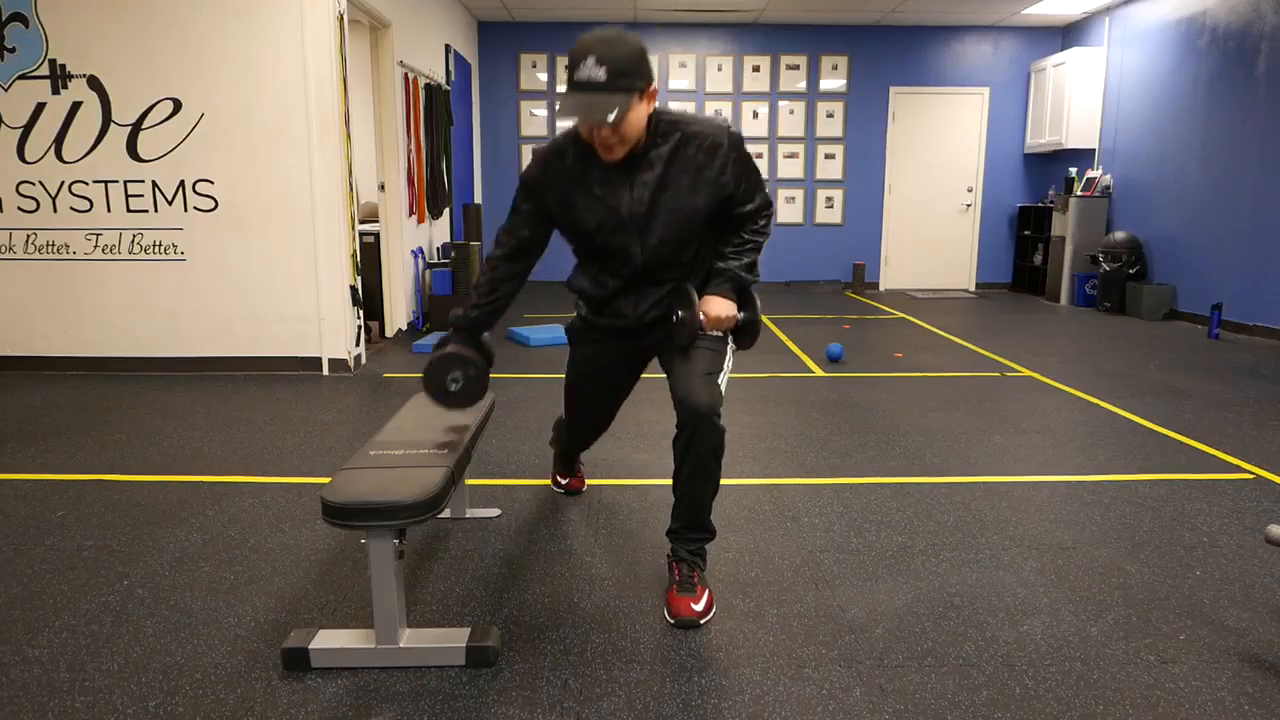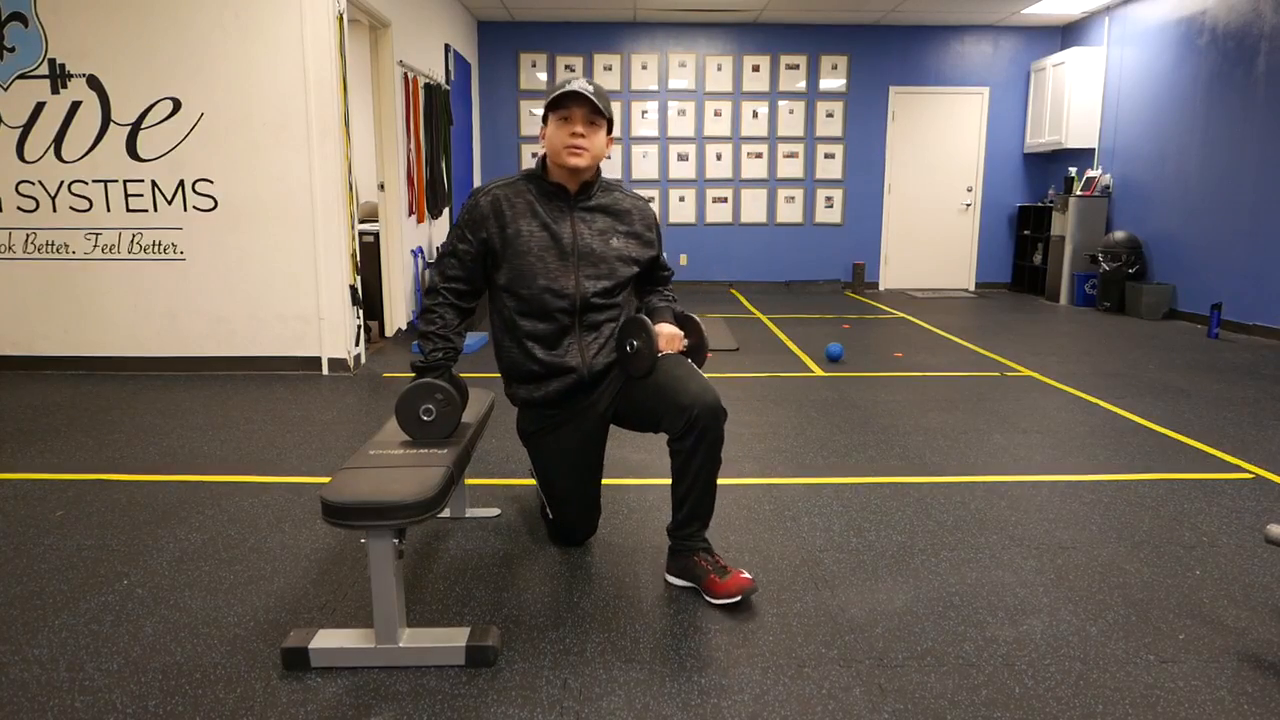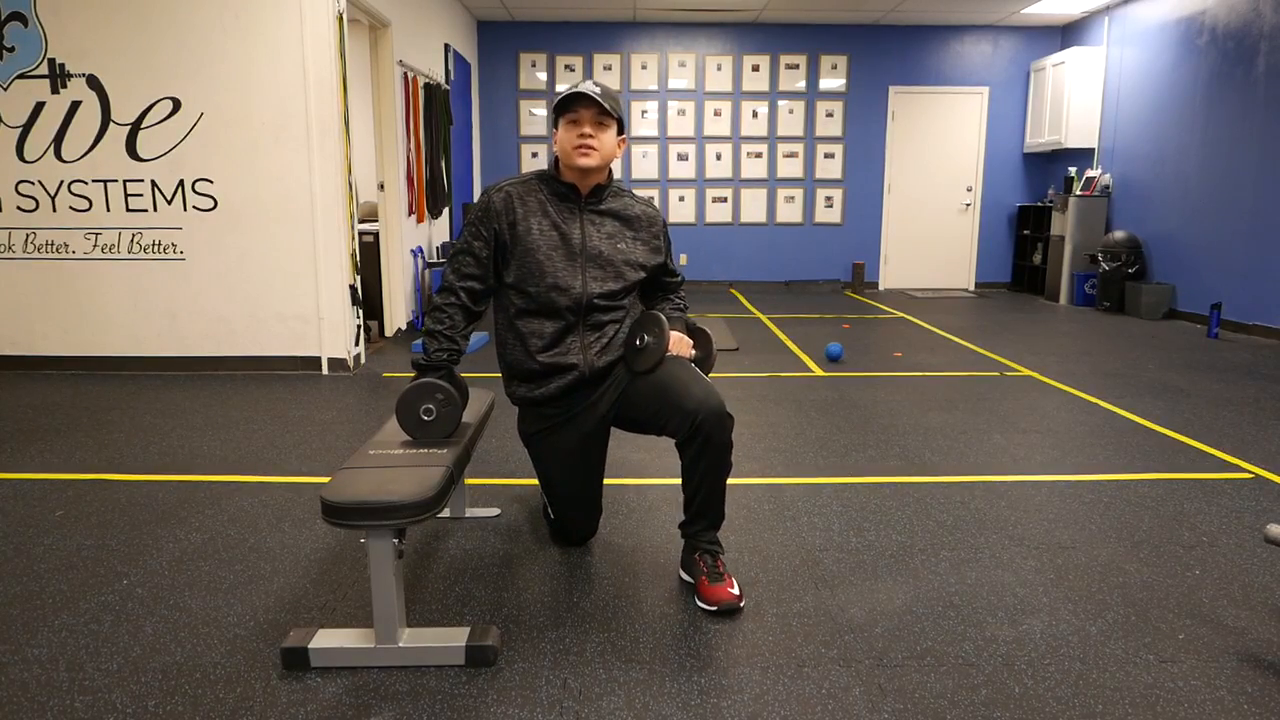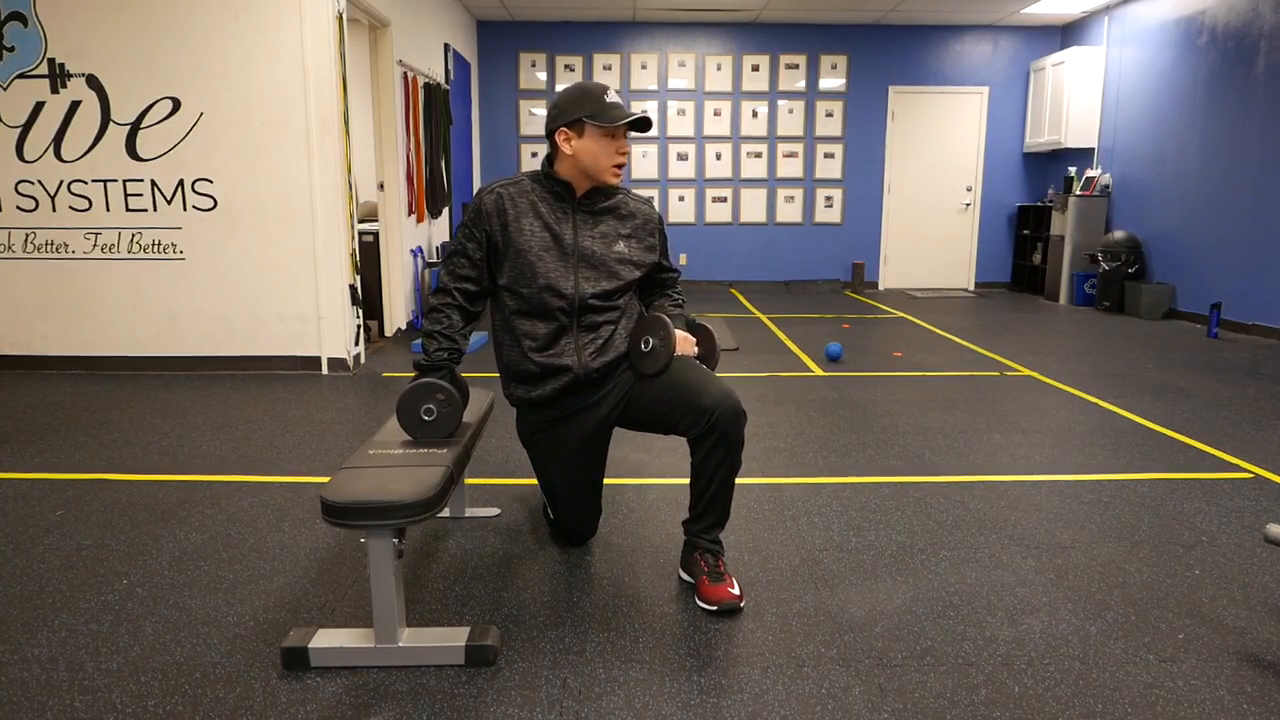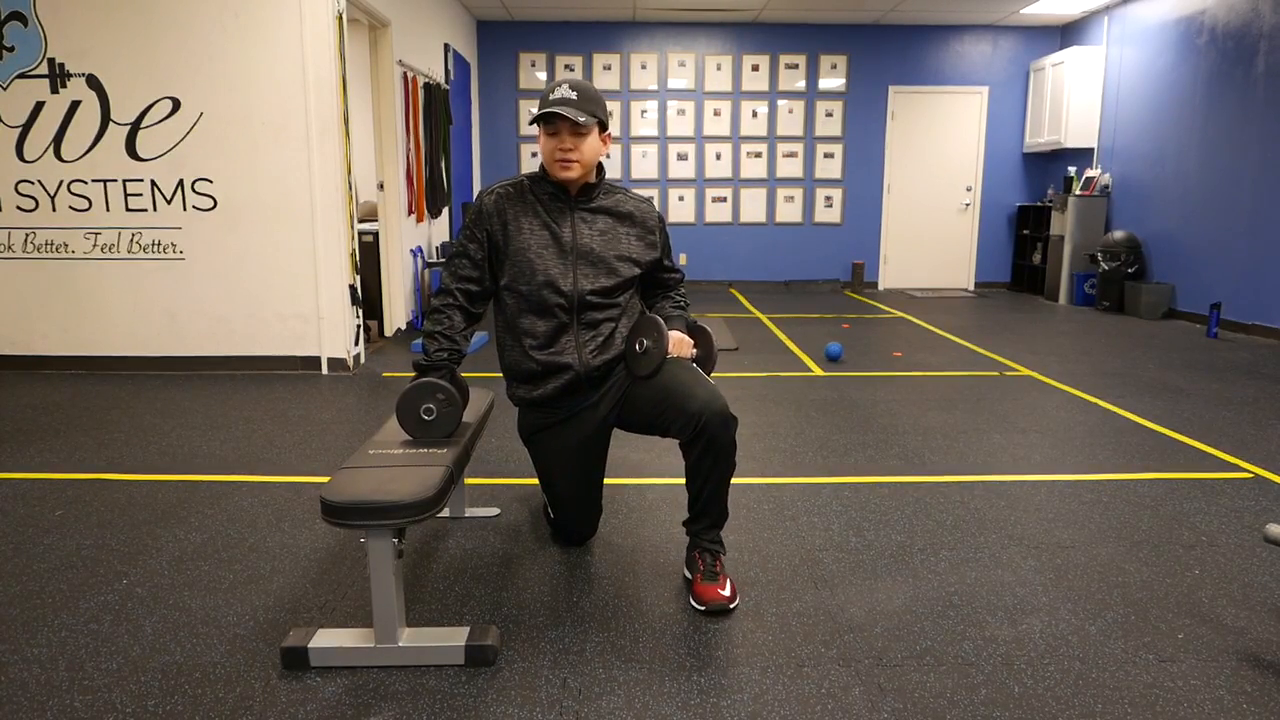
dt=1s
person 1, frame 1
left shoulder: (709, 145)
right shoulder: (554, 166)
left elbow: (752, 214)
right elbow: (513, 251)
left wrist: (724, 286)
right wrist: (469, 330)
left hip: (690, 307)
right hip: (605, 317)
left knee: (700, 411)
right knee: (582, 426)
left ankle: (688, 558)
right ankle: (561, 454)
person 1, frame 2
left shoulder: (634, 213)
right shoulder: (495, 206)
left elbow: (656, 280)
right elbow: (449, 292)
left wrist: (663, 320)
right wrist: (433, 372)
left hip: (623, 361)
right hip: (546, 390)
left knee: (702, 407)
right knee: (572, 529)
left ankle: (688, 550)
right ankle: (556, 471)
person 1, frame 3
left shoulder: (643, 218)
right shoulder: (505, 204)
left elbow: (665, 288)
right elbow: (460, 292)
left wrist: (674, 327)
right wrist: (435, 373)
left hip: (627, 365)
right hip: (548, 391)
left knee: (708, 413)
right knee: (573, 530)
left ankle: (701, 550)
right ankle: (563, 476)
person 1, frame 4
left shoulder: (639, 216)
right shoulder: (499, 206)
left elbow: (662, 286)
right elbow: (456, 293)
left wrist: (675, 327)
right wrist: (435, 374)
left hip: (628, 368)
right hip: (546, 396)
left knee: (721, 409)
right knee: (573, 530)
left ankle: (702, 550)
right ankle: (564, 478)
person 1, frame 5
left shoulder: (638, 215)
right shoulder: (498, 208)
left elbow: (666, 286)
right elbow: (458, 295)
left wrist: (675, 328)
right wrist: (436, 373)
left hip: (629, 367)
right hip: (548, 397)
left knee: (711, 415)
right knee: (573, 529)
left ankle: (704, 550)
right ankle: (566, 479)
